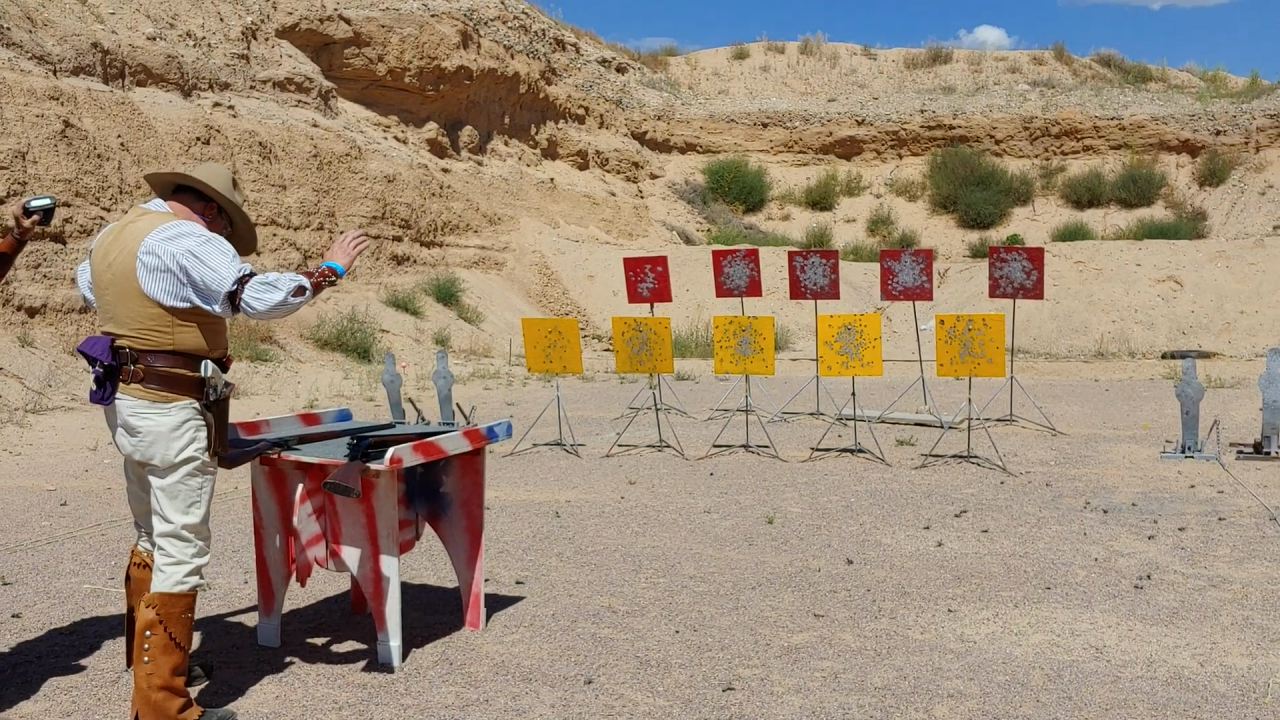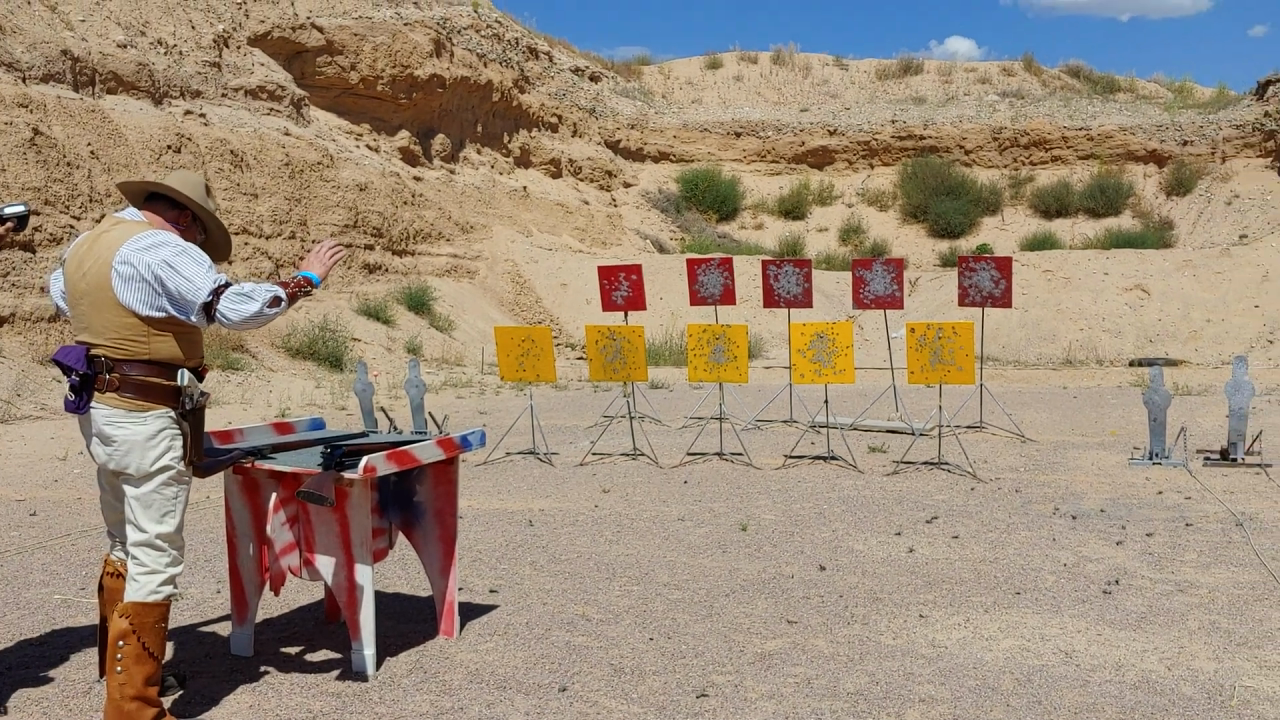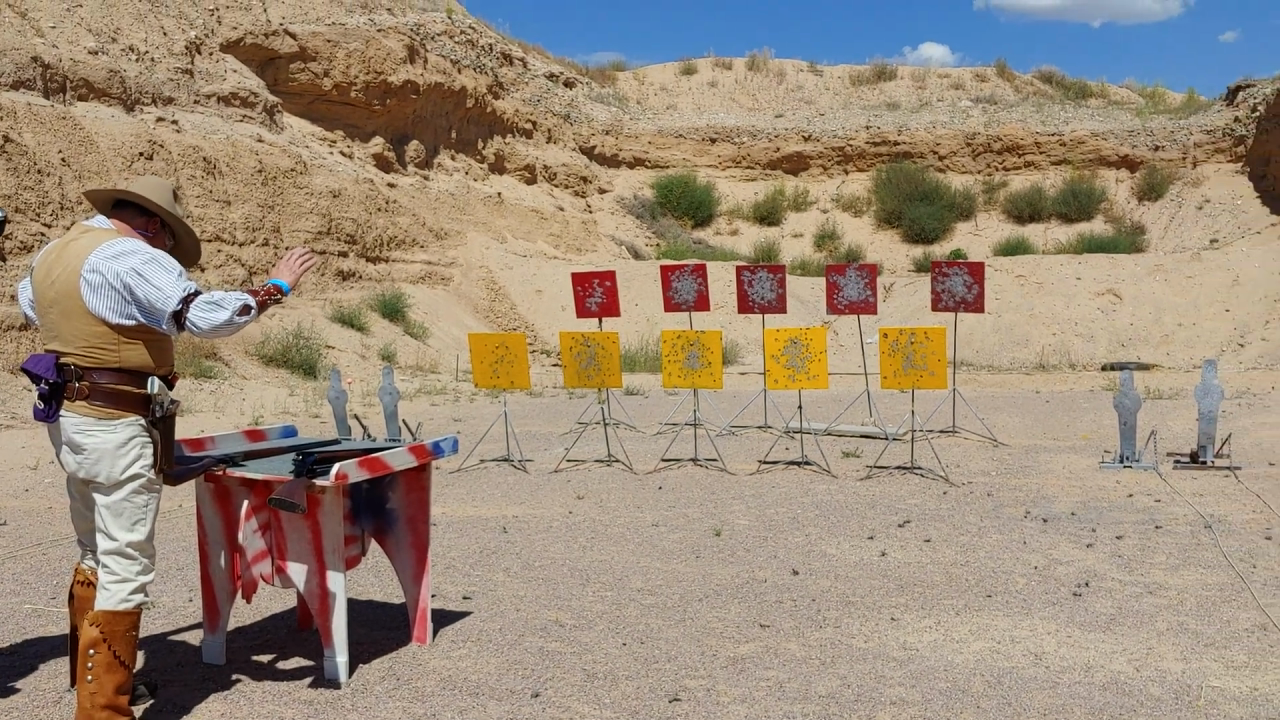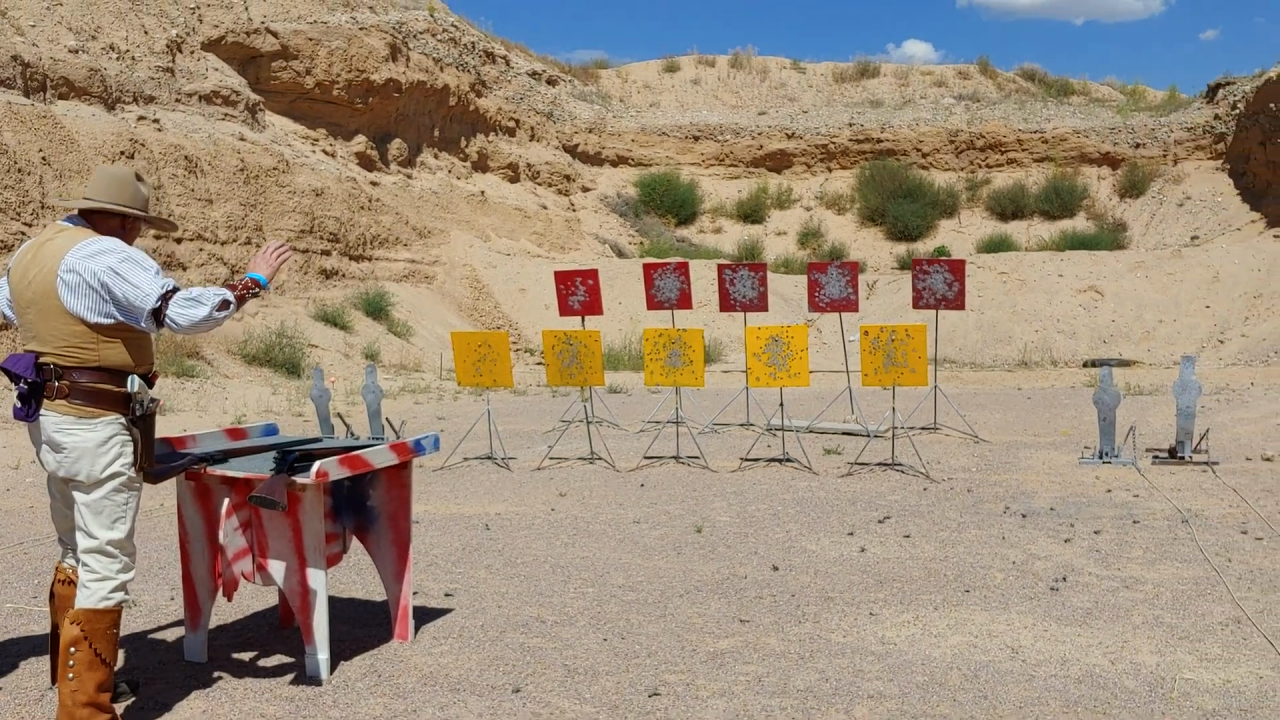
dt=0.3s
person 1, frame 1
left shoulder: (111, 234)
right shoulder: (187, 241)
left elbow: (88, 284)
right elbow: (260, 296)
right wrist: (329, 269)
left hip: (127, 399)
right hip: (170, 407)
left knee: (151, 539)
right knee: (180, 550)
left ankle: (148, 663)
person 1, frame 2
left shoulder: (84, 244)
right shoulder: (161, 250)
left elbow: (60, 294)
right elbow: (236, 307)
right wrist: (305, 279)
left hip: (101, 408)
right hip: (145, 417)
left knee: (124, 548)
right knee: (154, 560)
left ankle: (120, 671)
person 1, frame 3
left shoulder: (51, 252)
right shoulder: (130, 257)
left elbow: (30, 304)
right elbow: (206, 314)
right wrist: (275, 287)
left hip: (70, 415)
right hip: (115, 424)
left knee: (96, 556)
right knee: (125, 568)
person 1, frame 4
right shoulder: (107, 256)
right elbow: (184, 311)
right wrist: (253, 280)
left hip: (50, 415)
right hip: (95, 423)
left knee: (76, 555)
right knee: (105, 566)
